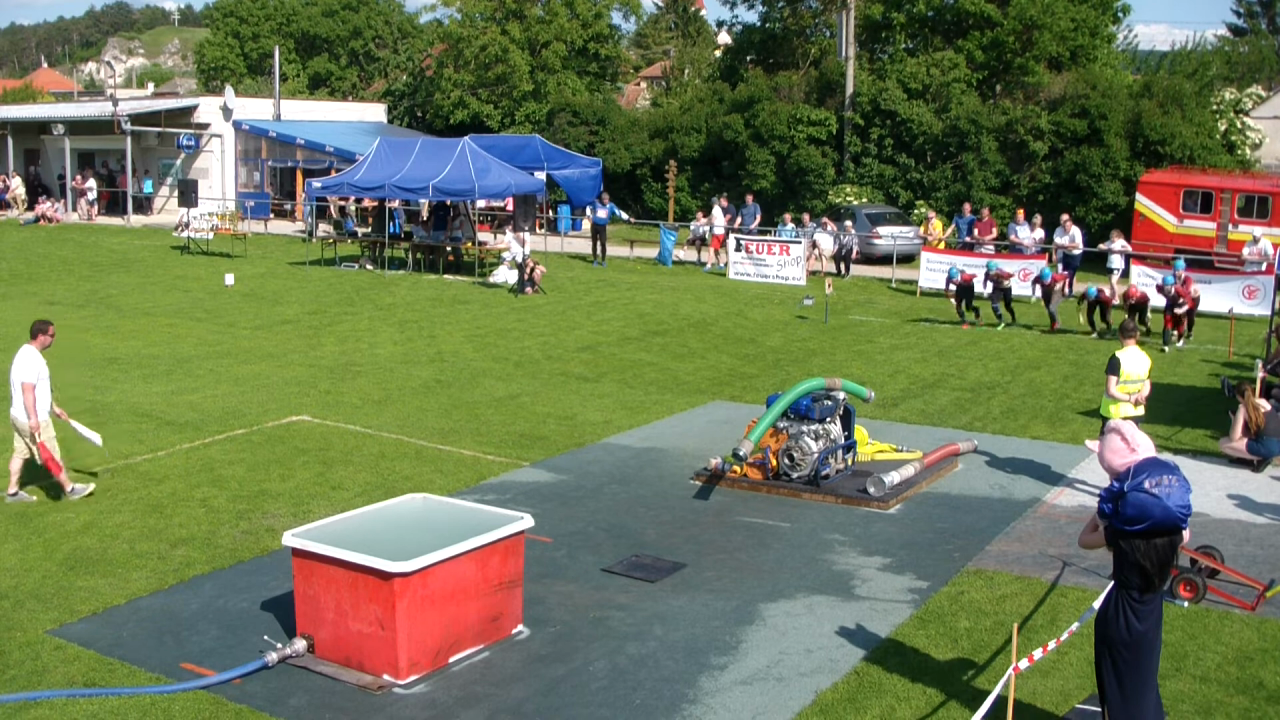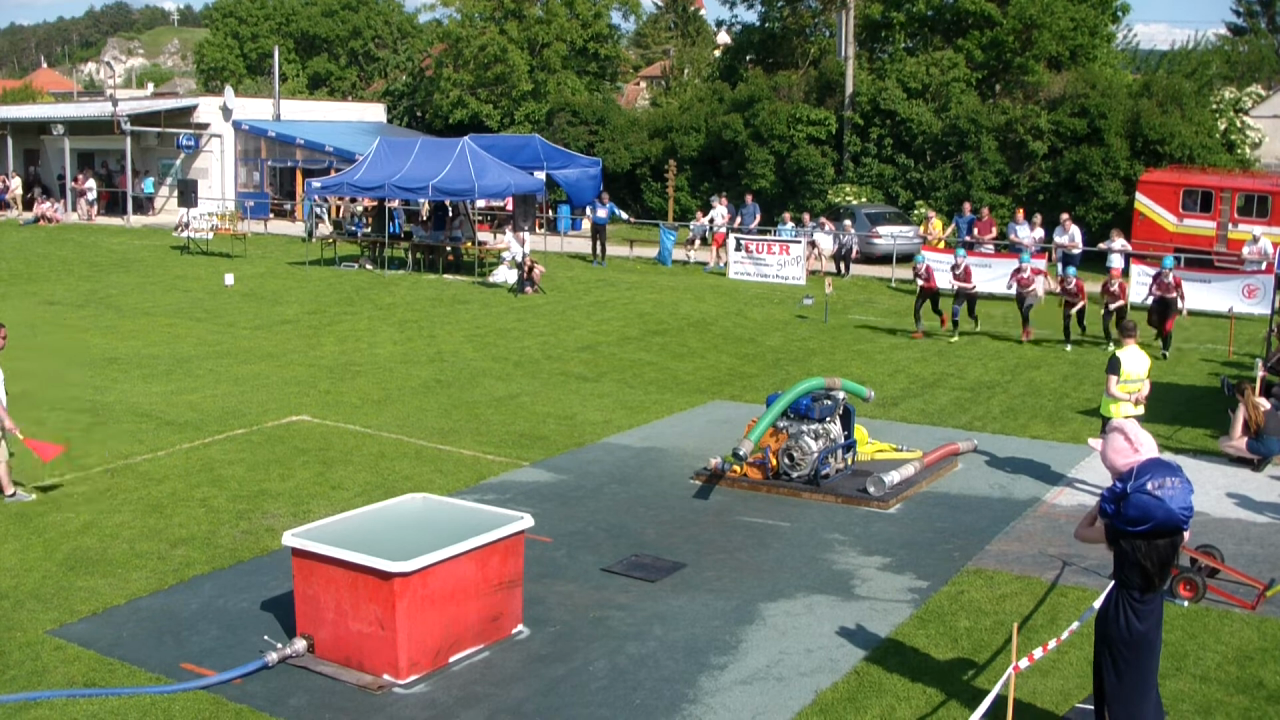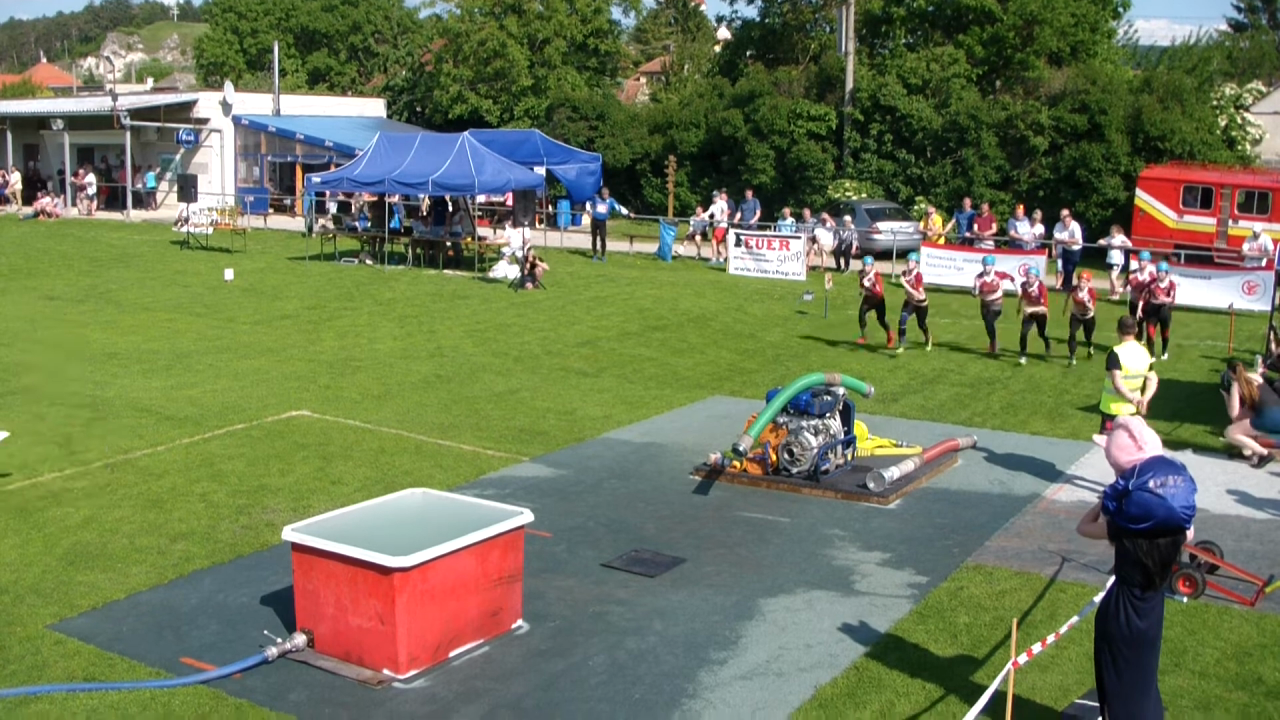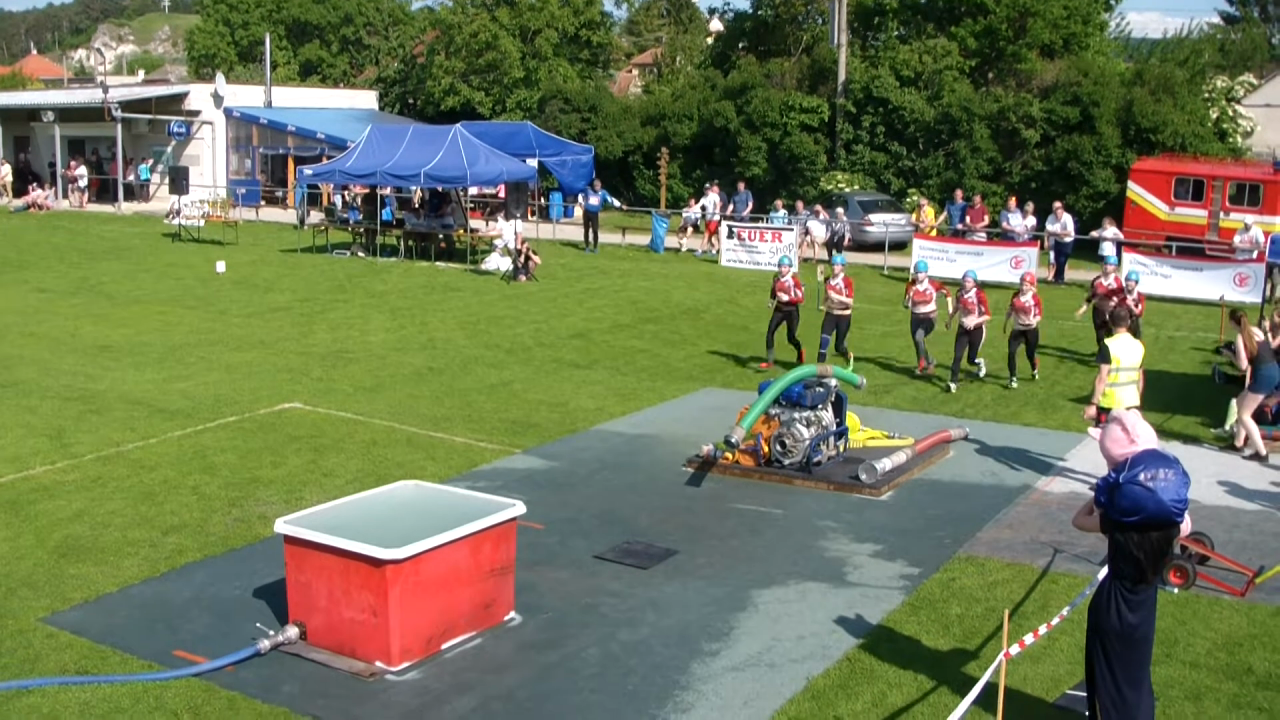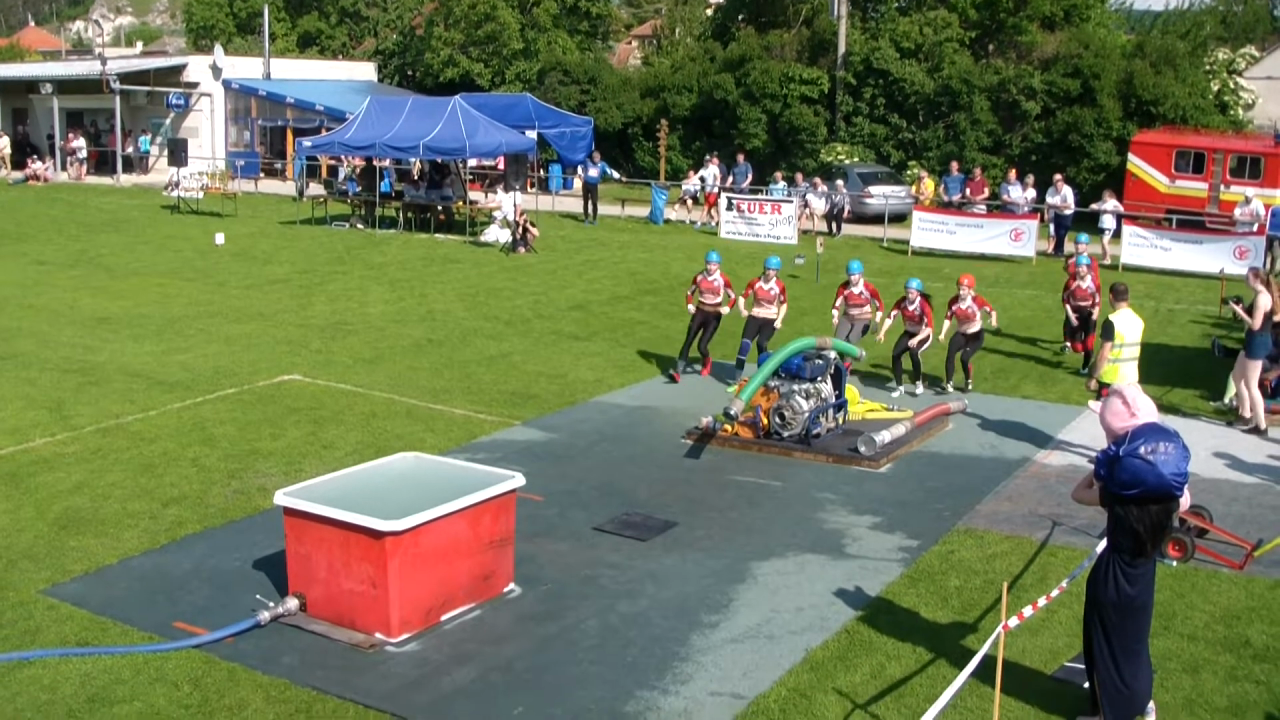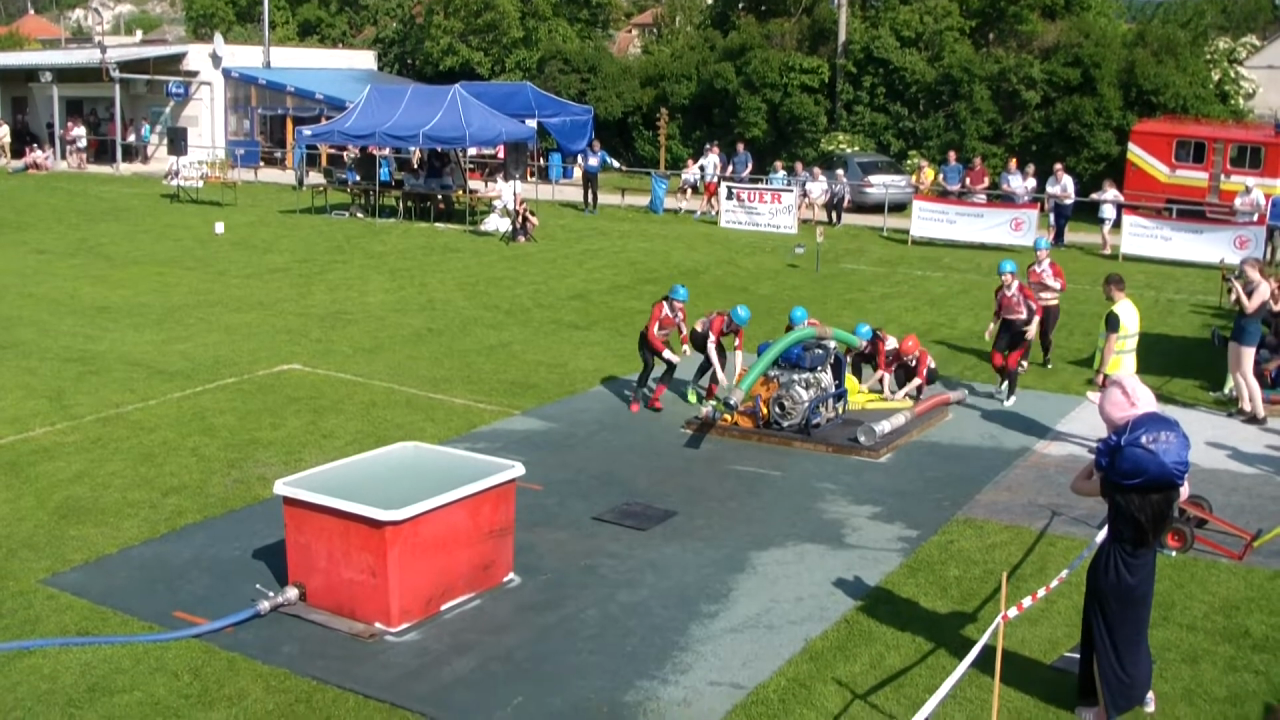
dt=0.5s
person 1, frame 1
left shoulder: (1122, 532)
right shoulder: (1173, 528)
left elbow: (1084, 539)
left wrist: (1105, 508)
left hip: (1120, 615)
right hip: (1150, 611)
left knee: (1122, 693)
right knee: (1143, 683)
person 1, frame 2
left shoulder: (1122, 531)
right shoulder: (1174, 528)
left elbow: (1081, 531)
left wrist: (1106, 501)
left hip: (1121, 614)
right hip: (1151, 609)
left knee: (1121, 691)
right knee: (1143, 684)
person 1, frame 3
left shoulder: (1126, 526)
right shoulder: (1177, 524)
left elbow: (1084, 526)
right elbow: (1186, 534)
left wrist: (1110, 499)
left hip: (1122, 610)
right hip: (1152, 605)
left knee: (1120, 682)
right knee: (1143, 674)
person 1, frame 4
left shoulder: (1117, 519)
right shoulder: (1172, 517)
left elbow: (1079, 519)
right elbow: (1184, 527)
left wrist: (1104, 492)
left hip: (1115, 601)
right hip: (1145, 597)
left knee: (1110, 670)
right knee: (1136, 664)
person 1, frame 5
left shoulder: (1118, 494)
right shoulder: (1170, 491)
left elbow: (1078, 493)
right elbow: (1183, 502)
left wrist: (1105, 466)
left hip: (1112, 575)
right hip: (1143, 571)
left knee: (1107, 643)
right knee: (1134, 636)
person 1, frame 6
left shoulder: (1118, 483)
right shoulder: (1170, 480)
left elbow: (1077, 484)
right elbow: (1182, 491)
left wrist: (1105, 454)
left hip: (1114, 564)
right hip: (1143, 561)
left knee: (1106, 635)
right knee: (1133, 626)
right ankle: (1141, 690)
